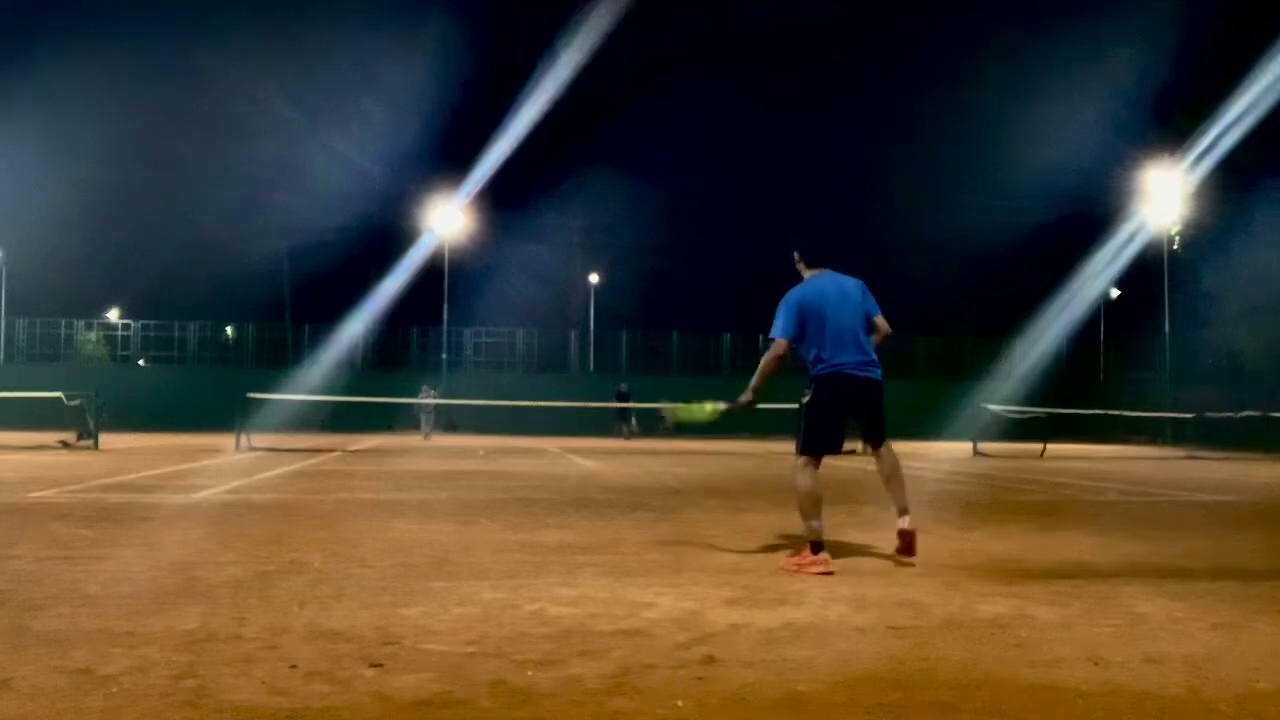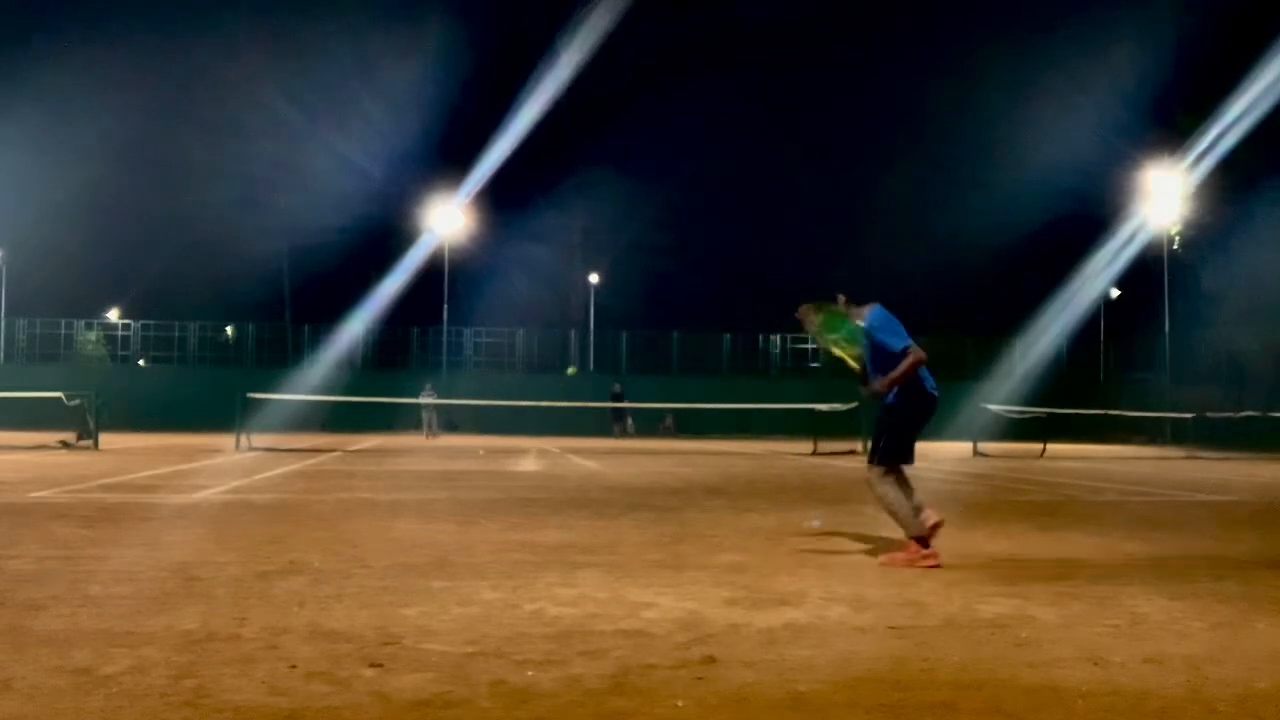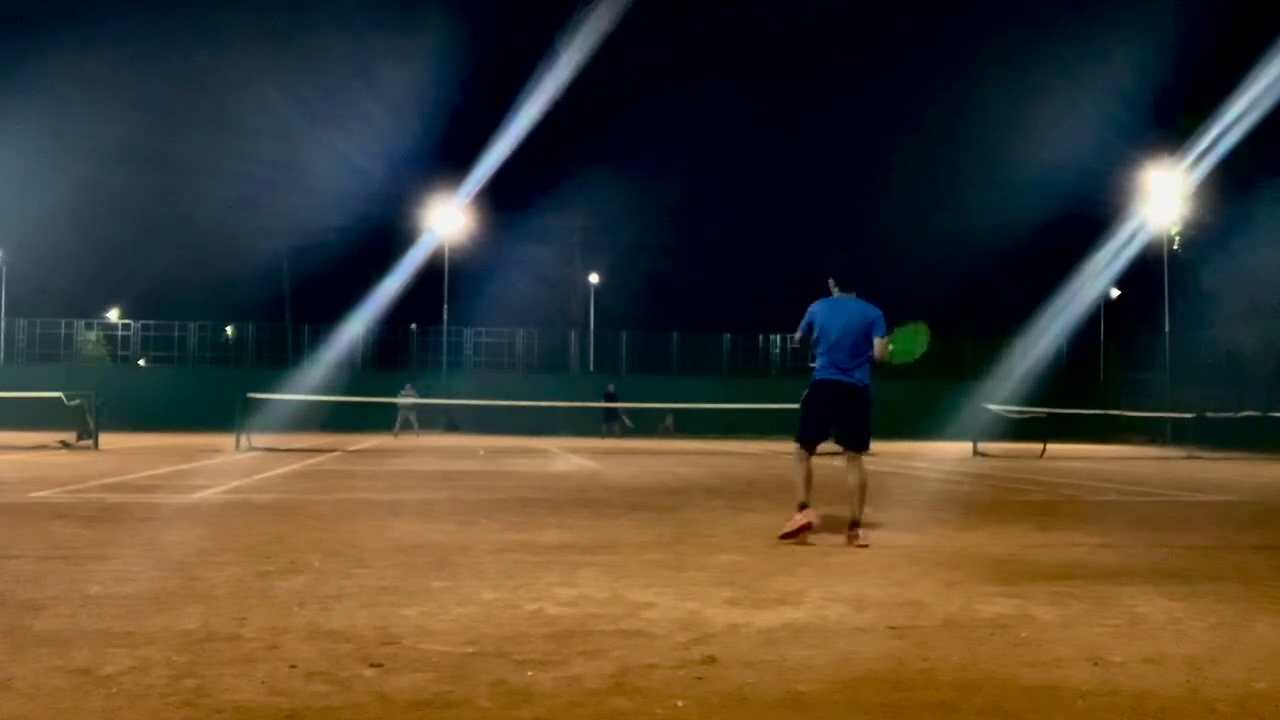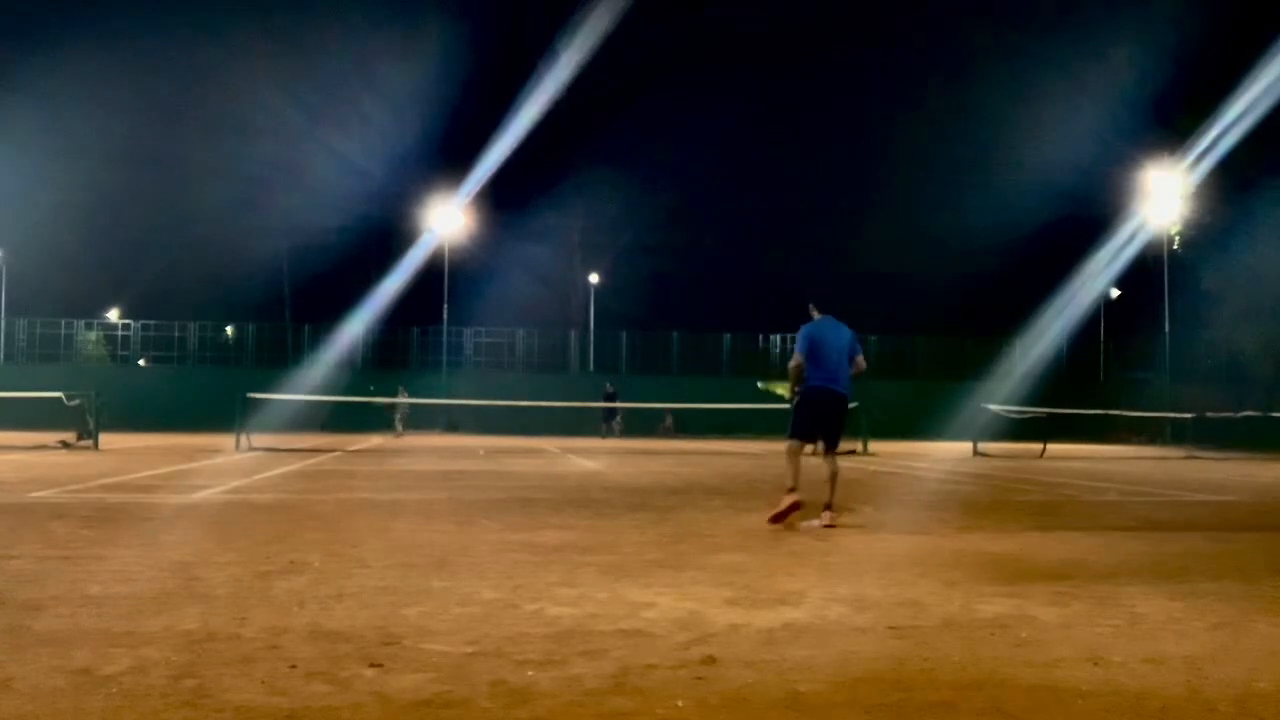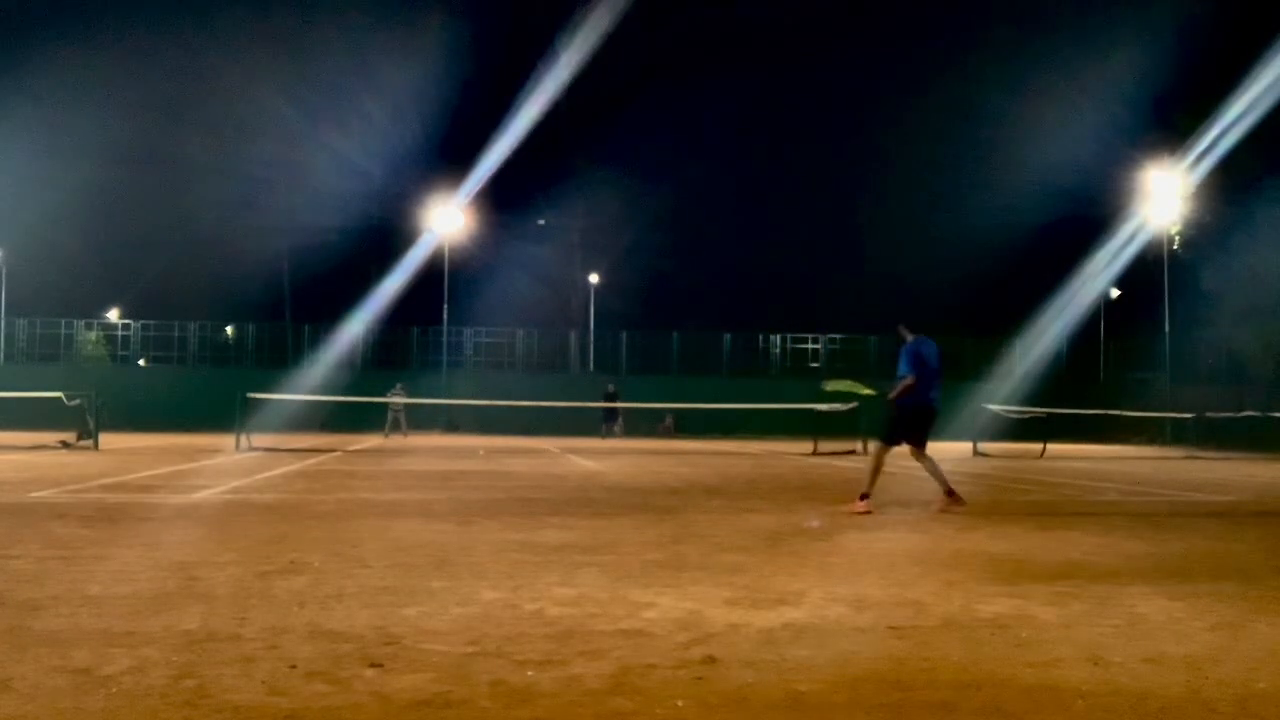
dt=1s
person 1, frame 1
left shoulder: (796, 298)
right shoulder: (855, 286)
left elbow: (779, 350)
right elbow: (883, 329)
left wrist: (752, 391)
left hip: (829, 383)
right hip: (868, 379)
left knee: (805, 464)
right knee: (879, 445)
left ankle: (816, 552)
right ankle: (904, 519)
person 1, frame 2
left shoulder: (876, 324)
right shoulder: (867, 322)
left elbow: (917, 355)
left wrist: (888, 381)
left hip: (906, 402)
right hip: (904, 401)
left knee: (877, 476)
right knee: (889, 466)
left ankle: (920, 547)
right ankle: (922, 515)
person 1, frame 3
left shoulder: (818, 308)
right shoulder: (873, 314)
left elbow: (799, 337)
right elbow: (880, 353)
left hip: (823, 386)
right hip: (857, 390)
left knee: (803, 453)
right knee: (854, 459)
left ankle: (804, 510)
right ankle: (856, 528)
person 1, frame 4
left shoulder: (808, 330)
right shoulder: (847, 332)
left elbow: (796, 363)
right elbow: (860, 365)
left wrist: (792, 387)
left hip: (813, 393)
right hip: (839, 396)
left knee: (793, 448)
right knee: (830, 454)
left ankle: (791, 494)
right ankle: (828, 511)
person 1, frame 5
left shoulder: (910, 349)
right shoulder: (930, 346)
left elbow: (911, 380)
left wrist: (893, 395)
left hip: (910, 406)
right hip: (928, 407)
left knee: (881, 449)
right knee: (918, 453)
left ankle: (865, 500)
right ankle: (950, 494)
